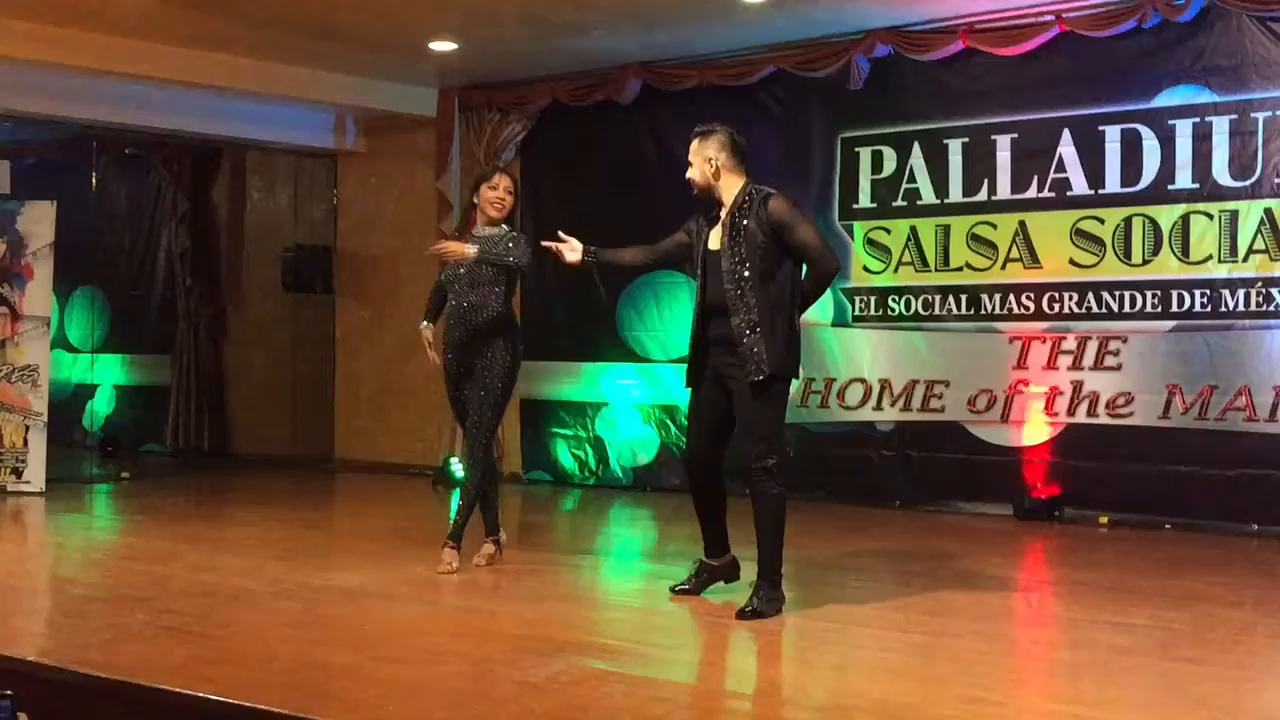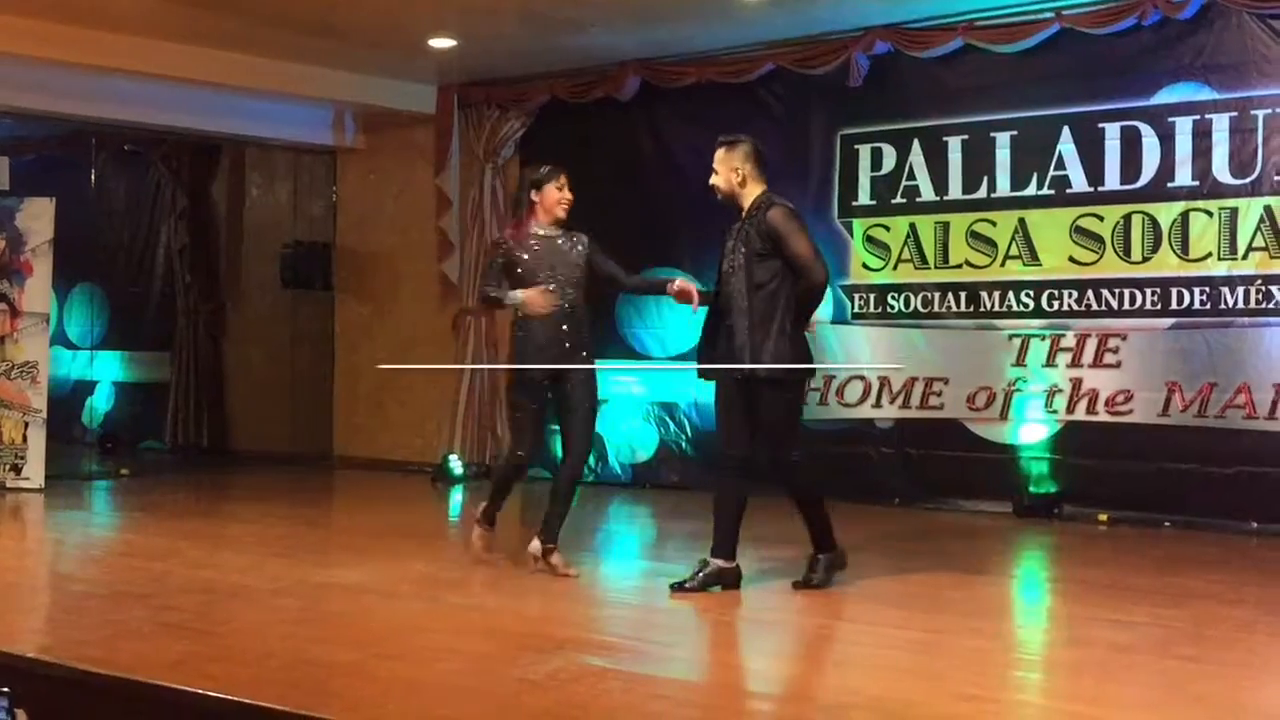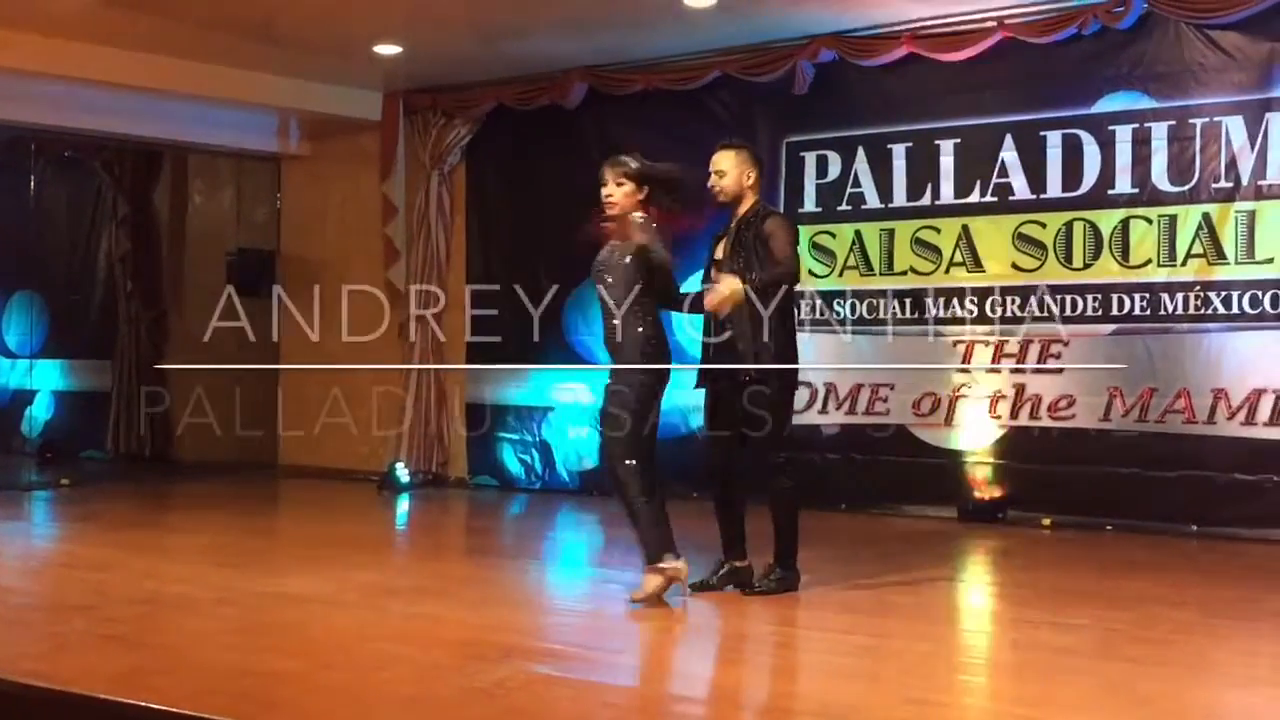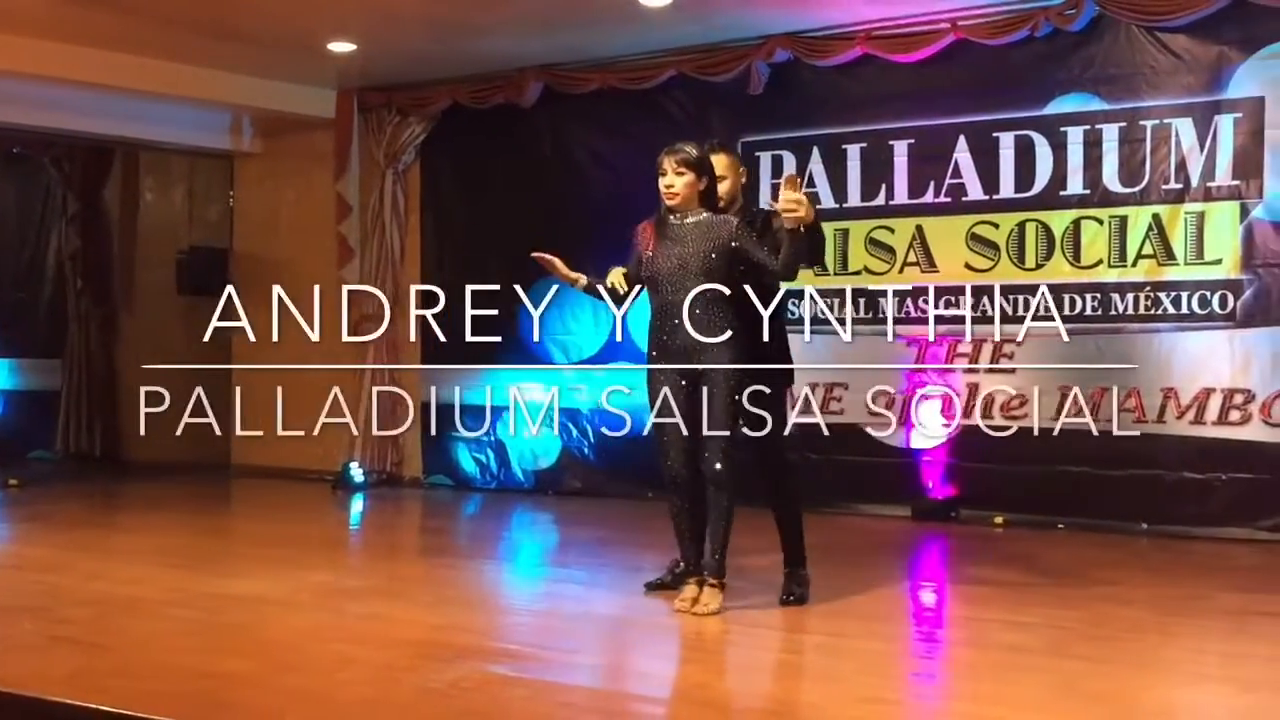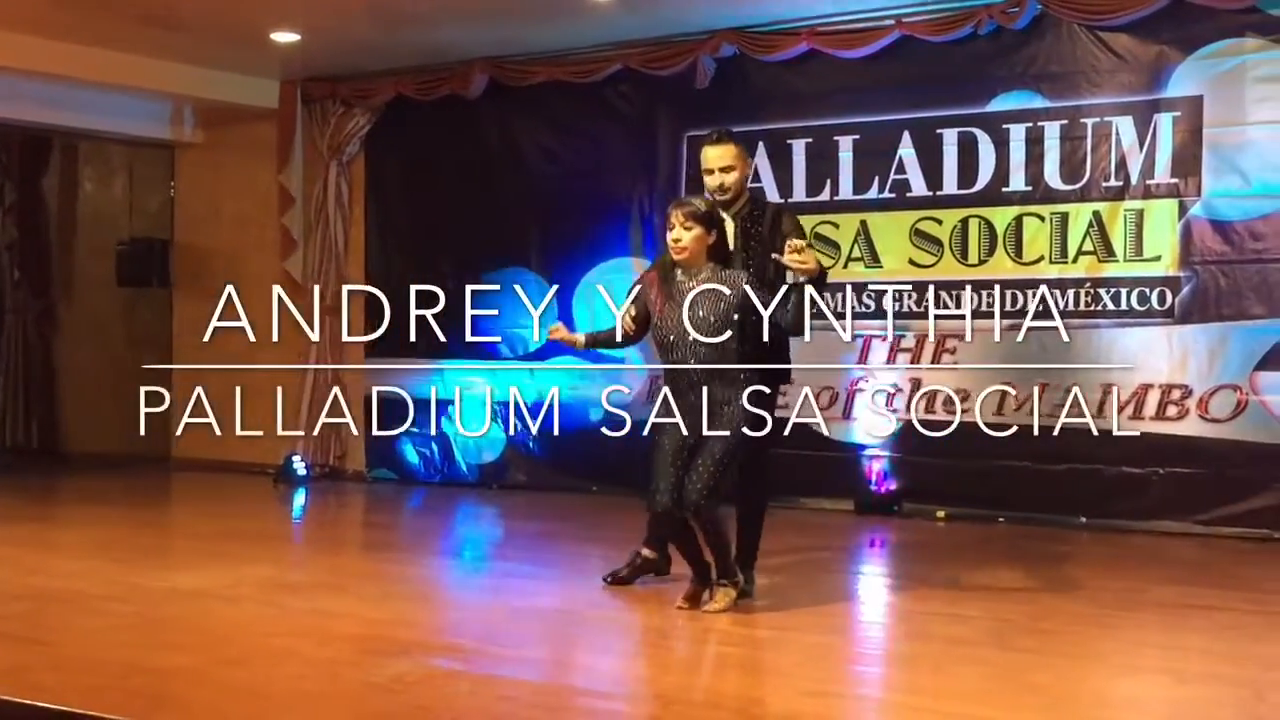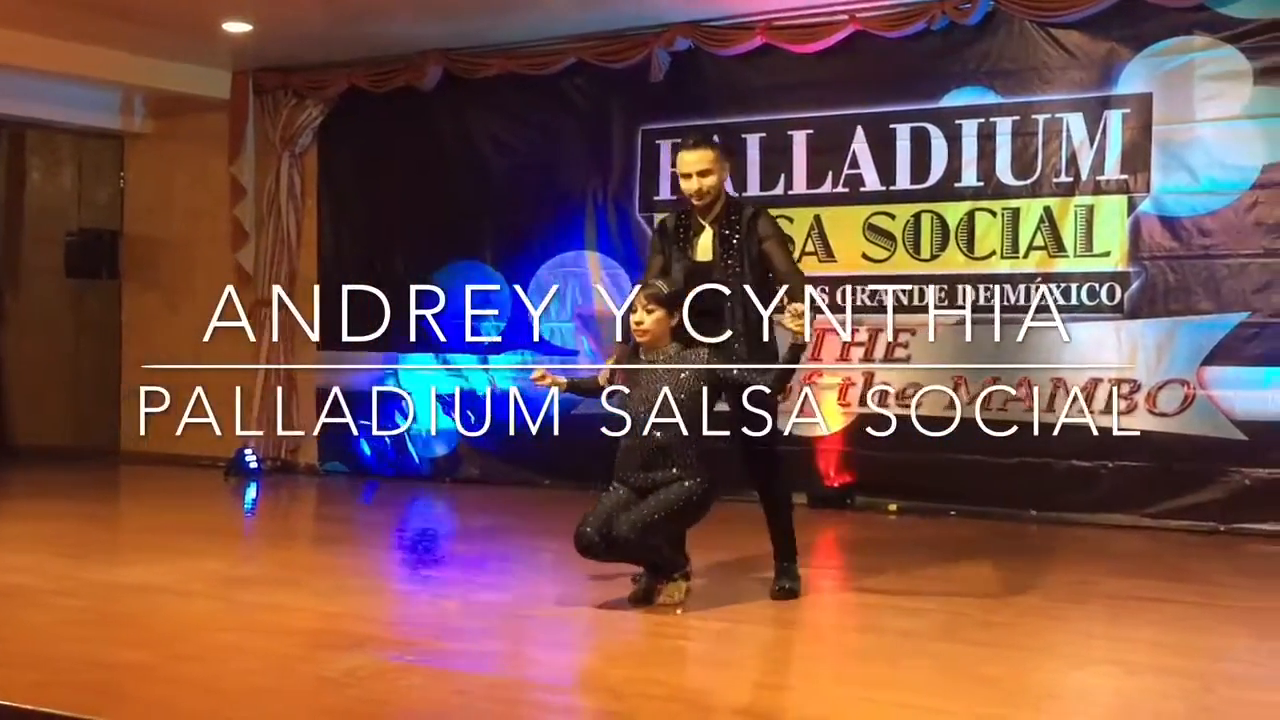
dt=0.7s
person 1, frame 1
left shoulder: (769, 208)
right shoulder: (702, 226)
left elbow: (824, 263)
right elbow: (651, 255)
left wrist: (787, 313)
right wrist: (590, 253)
left hip: (760, 361)
right hip: (713, 360)
left knee: (760, 467)
right knee: (699, 462)
left ankle: (769, 584)
right ankle: (718, 558)
person 1, frame 2
left shoulder: (775, 215)
right shoulder: (743, 224)
left elbow: (815, 275)
left wrist: (791, 323)
right wrist: (699, 296)
left hip: (773, 360)
right hip: (737, 359)
left knee: (779, 459)
right knee: (733, 460)
left ankle: (826, 549)
right ankle: (722, 561)
person 1, frame 3
left shoulder: (772, 225)
right shoulder: (725, 233)
left elbow: (787, 271)
left wrist: (742, 284)
left hip: (766, 365)
right hip: (726, 364)
left knee: (769, 462)
right knee: (722, 462)
left ankle: (785, 566)
right ankle: (735, 562)
person 1, frame 4
left shoulder: (766, 225)
left elbow: (807, 257)
left wrist: (807, 224)
right wrist: (623, 274)
left hip: (760, 363)
left knee: (770, 462)
left ankle: (795, 568)
person 1, frame 5
left shoulder: (773, 220)
left elbow: (806, 277)
left wrist: (812, 269)
right wrist: (634, 309)
left hip: (759, 357)
left knee: (750, 459)
left ankle: (743, 567)
right ankle: (653, 551)
person 1, frame 6
left shoulder: (754, 223)
right shoulder: (670, 231)
left elbow: (790, 278)
left wrist: (798, 308)
right wrist: (623, 349)
left hip: (747, 356)
left knee: (760, 456)
left ankle: (786, 563)
person 2, frame 1
left shoulder: (510, 239)
right shoulder: (460, 238)
left elbow: (517, 262)
right elbow: (442, 287)
left wrist: (471, 253)
right wrist: (428, 322)
left hip: (495, 349)
right hip: (458, 350)
left knee: (477, 443)
right knee: (478, 443)
left ankle: (454, 540)
right ankle: (493, 534)
person 2, frame 2
left shoulder: (579, 244)
right shoulder: (511, 243)
left elbow: (623, 280)
right elbow: (489, 291)
left wrist: (669, 285)
right wrist: (519, 297)
left hip: (576, 356)
right hip: (532, 356)
left knee: (578, 451)
right knee: (525, 451)
left ankle: (546, 543)
right ankle: (488, 514)
person 2, frame 3
left shoulder: (645, 228)
right shoulder: (618, 234)
left elbow: (665, 270)
left wrist: (637, 242)
left hip: (641, 355)
right hip: (631, 357)
left knee: (620, 455)
right knee: (633, 456)
left ankle: (663, 559)
right ankle: (663, 558)
person 2, frame 4
left shoulder: (727, 229)
right shoulder: (648, 234)
left elbow: (780, 272)
right elbow: (624, 292)
right wrist: (575, 278)
left hip: (716, 355)
right hip: (666, 358)
left knee: (716, 463)
right knee: (676, 468)
left ankle: (715, 577)
right ankle: (691, 574)
person 2, frame 5
left shoulder: (735, 285)
right shoulder: (654, 286)
left elbow: (786, 323)
right elbow: (627, 334)
right wrist: (578, 340)
left hip: (728, 407)
right hip: (678, 410)
left knee: (697, 497)
right knee: (663, 505)
left ankle: (727, 577)
right ankle: (700, 574)
person 2, frame 6
left shoulder: (699, 361)
left elbow: (769, 386)
right elbow: (603, 386)
left wrist: (797, 342)
right wrist: (560, 383)
left hip: (684, 481)
right hip: (631, 480)
left knee: (627, 530)
right knee: (589, 538)
left ankle: (675, 570)
right ankle: (655, 568)
